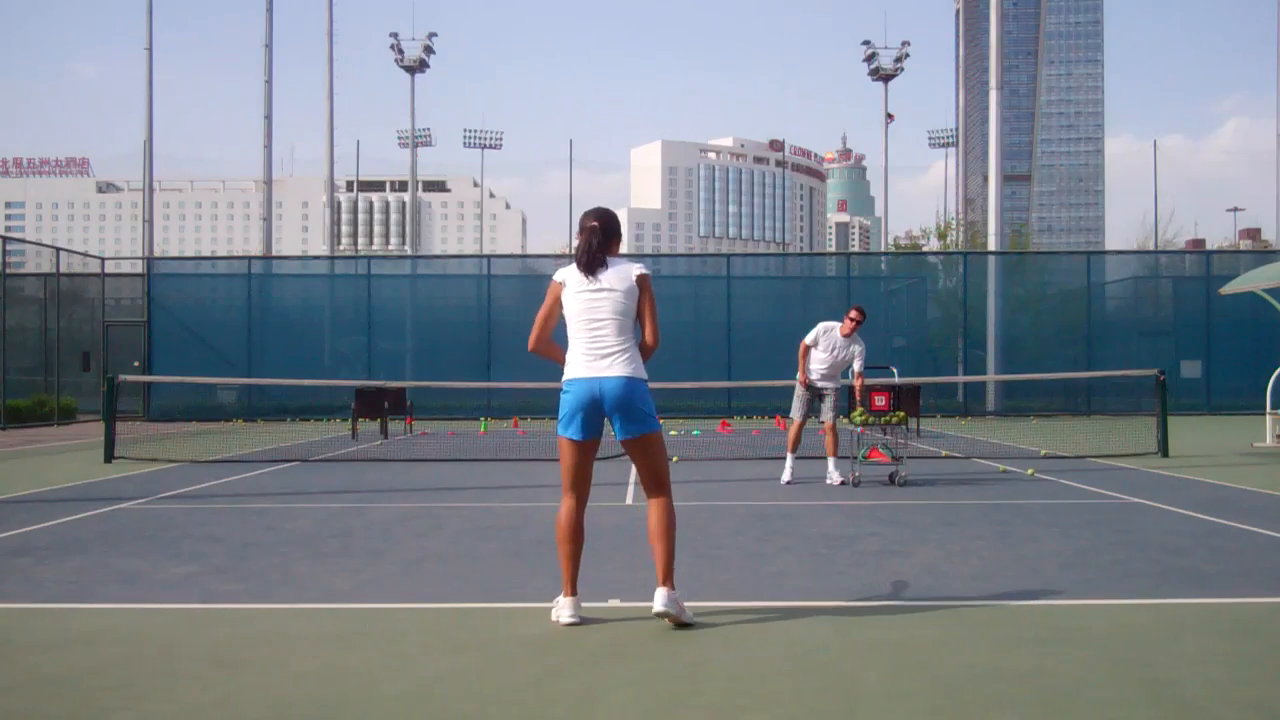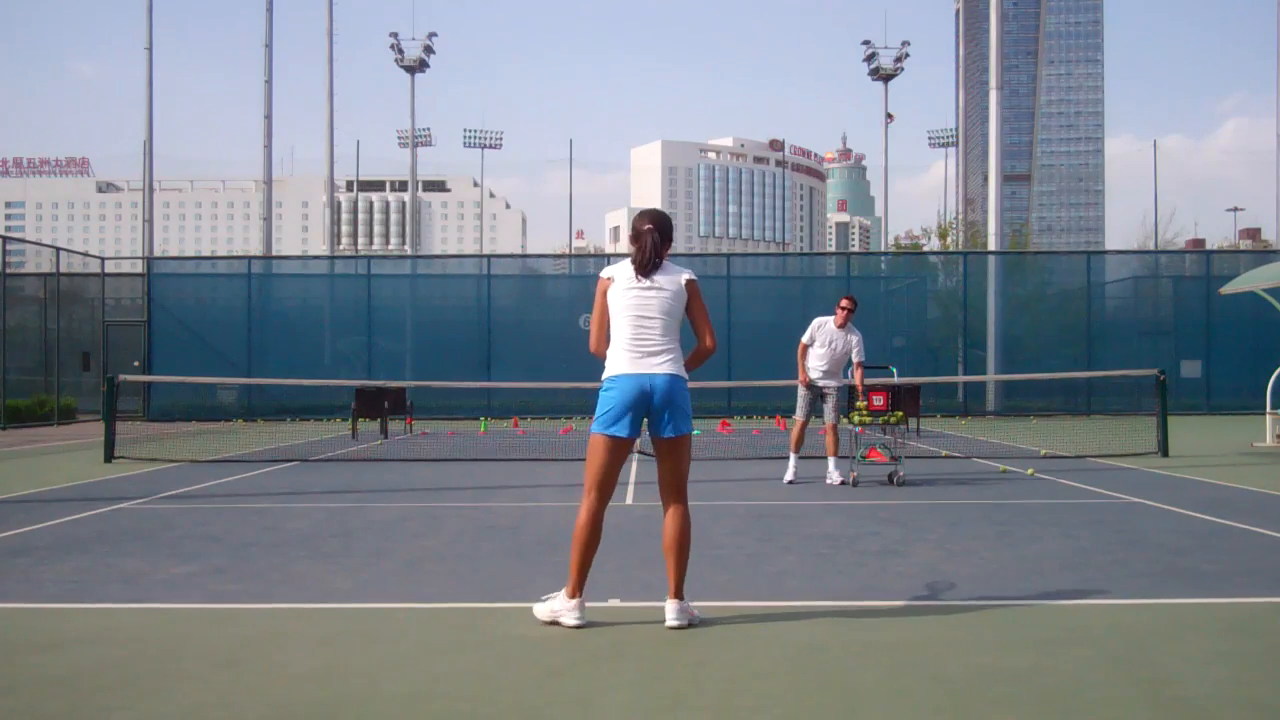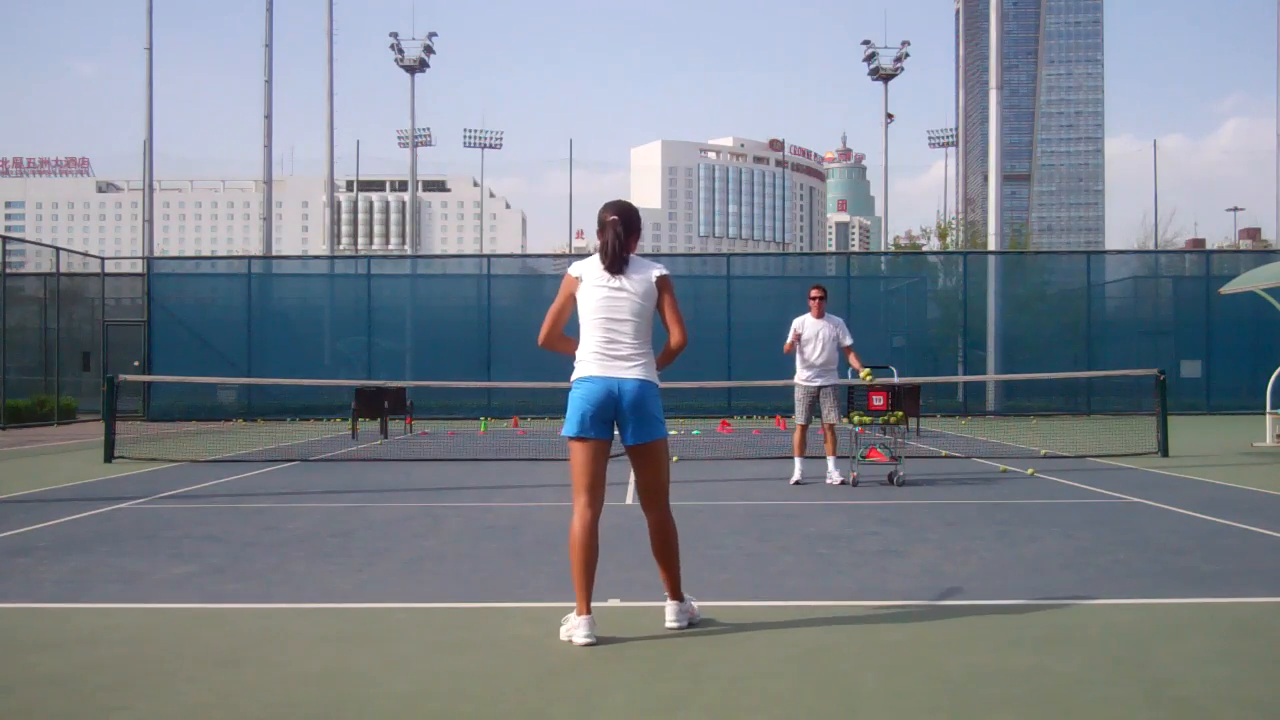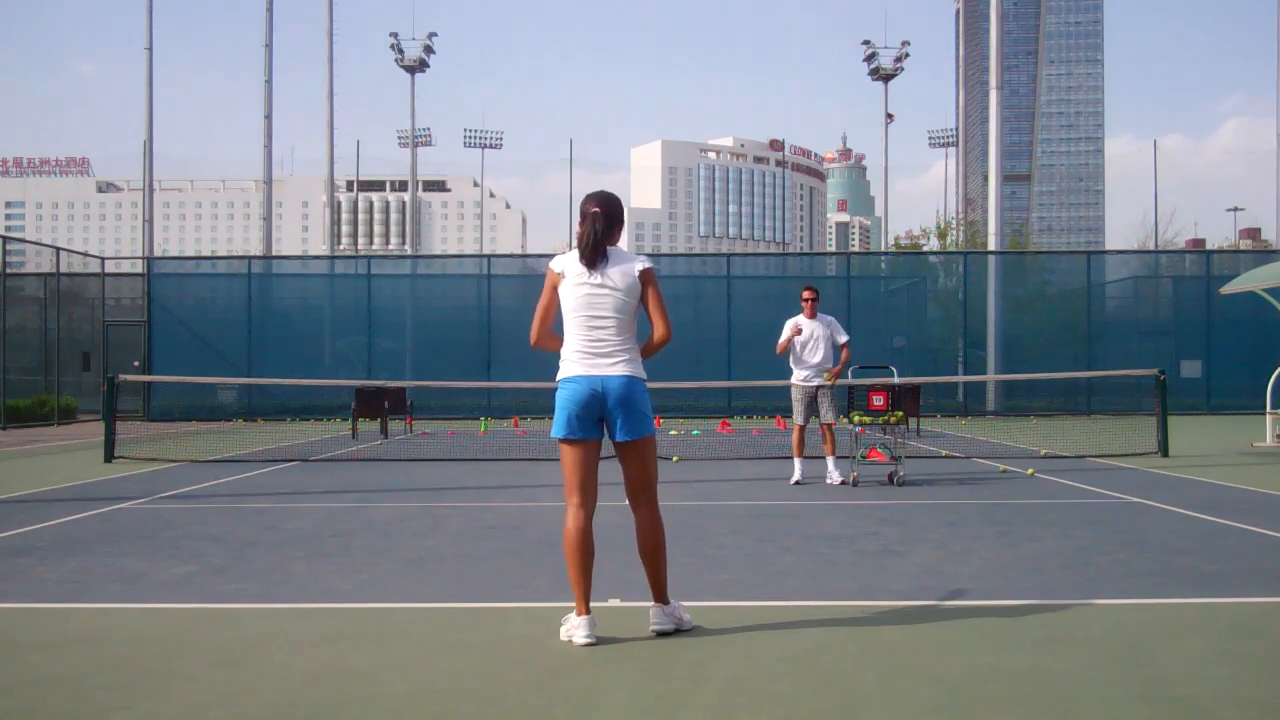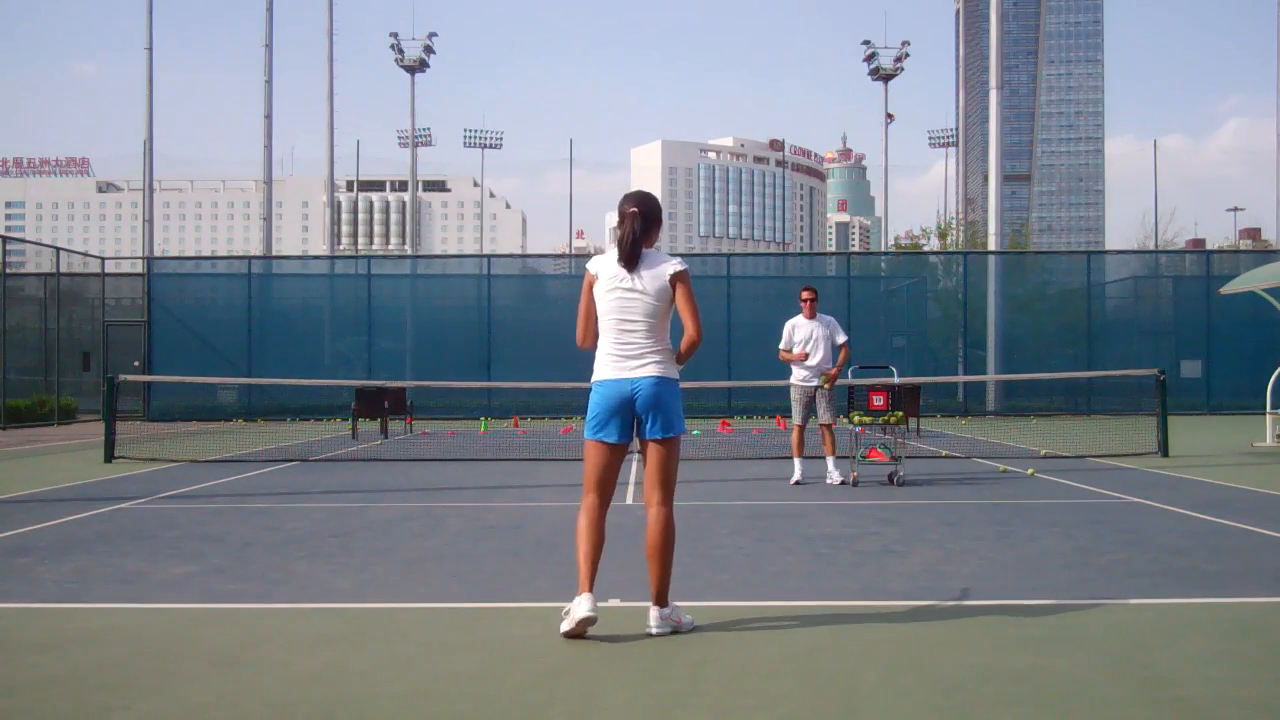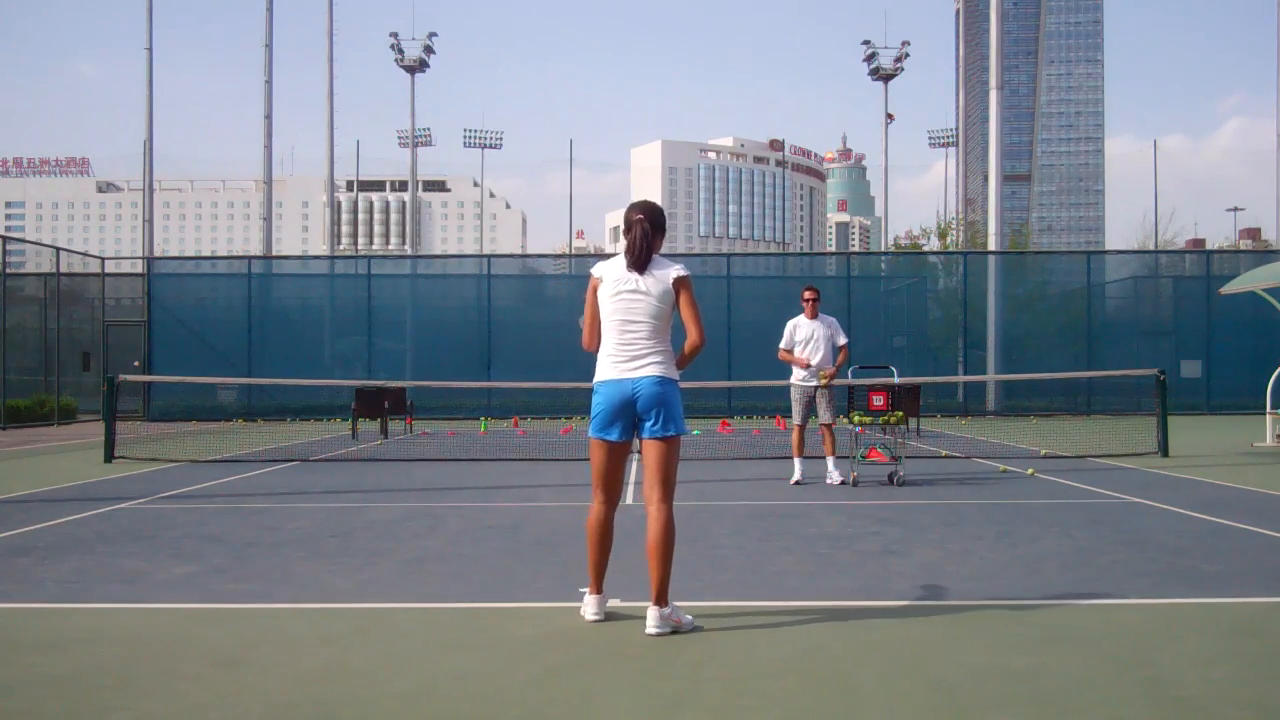
dt=0.5s
person 1, frame 1
left shoulder: (563, 278)
right shoulder: (636, 273)
left elbow: (536, 343)
right elbow: (651, 339)
left hip: (577, 387)
right hip: (626, 386)
left knee: (572, 498)
right knee: (658, 492)
left ankle: (568, 599)
right ankle: (665, 591)
person 1, frame 2
left shoulder: (611, 275)
right shoulder: (684, 278)
left elbow: (597, 344)
right elbow: (708, 343)
left hip: (621, 385)
right hip: (670, 386)
left knee: (595, 497)
right knee: (675, 500)
left ankle: (572, 599)
right ankle: (676, 603)
person 1, frame 3
left shoulder: (579, 271)
right shoulder: (656, 274)
left elbow: (547, 338)
right elbow: (679, 339)
left hip: (589, 387)
right hip: (640, 389)
left knee: (585, 506)
right knee: (657, 506)
left ankle: (582, 616)
right ankle: (676, 603)
person 1, frame 4
left shoulder: (561, 266)
right shoulder: (639, 267)
left elbow: (538, 337)
right elbow: (662, 333)
left hip: (575, 385)
right hip: (626, 385)
left knee: (579, 506)
right knee: (645, 505)
left ankle: (582, 617)
right ankle: (661, 606)
person 1, frame 5
left shoulder: (597, 267)
right shoulder: (672, 268)
left elbow: (584, 339)
right elbow: (694, 333)
right wrist: (673, 361)
left hip: (608, 385)
right hip: (657, 385)
left knee: (594, 499)
right knee: (658, 502)
left ankle: (585, 596)
right ankle: (660, 610)
person 1, frame 6
left shoulder: (601, 272)
right shoulder: (675, 274)
left elbow: (589, 341)
right elbow: (696, 338)
left hip: (610, 386)
right hip: (657, 386)
left knee: (603, 500)
right knee: (659, 502)
left ankle: (595, 596)
right ankle: (660, 607)
person 2, frame 1
left shoulder: (858, 346)
right shoulder: (824, 328)
left elbow: (858, 376)
right elbow: (804, 345)
left wrist: (859, 403)
right wrist: (802, 372)
left hip: (830, 385)
right hip: (807, 380)
left knee: (830, 426)
right knee: (798, 422)
left ankle: (832, 471)
right ankle: (789, 467)
person 2, frame 2
left shoulder: (855, 337)
right shoulder: (818, 324)
left elbow: (858, 366)
right elbow: (802, 347)
left wrist: (860, 391)
right wrist: (801, 372)
left hip: (832, 383)
right hip: (809, 380)
left knee: (831, 426)
right knee: (800, 422)
left ankle: (832, 471)
right ankle: (792, 467)
person 2, frame 3
left shoulder: (837, 323)
right shoulder: (799, 323)
left elbow: (848, 351)
right elbow: (787, 349)
left wrist: (860, 368)
right wrist: (792, 343)
left hip: (829, 382)
right hip: (804, 381)
left knee: (829, 426)
right knee: (801, 425)
left ankle: (832, 471)
right ankle: (798, 470)
person 2, frame 4
left shoulder: (830, 322)
right shoulder: (792, 323)
left elbow: (845, 347)
right elbow: (779, 351)
left wrist: (840, 366)
right wrist: (791, 336)
left hip: (825, 381)
right hip: (801, 381)
left knee: (827, 426)
right knee: (799, 426)
left ankle: (832, 470)
right ankle: (798, 471)
person 2, frame 5
left shoulder: (829, 322)
right shoulder: (791, 325)
left elbow: (844, 348)
right elbow: (781, 354)
left wrist: (837, 368)
right wrist: (795, 357)
left hip: (824, 382)
right hip: (799, 382)
left knee: (826, 426)
right knee: (798, 426)
left ankle: (832, 470)
right ankle: (798, 471)
person 2, frame 6
left shoulder: (831, 323)
right shoulder: (793, 324)
left elbow: (844, 350)
right elbow: (781, 354)
left wrist: (835, 368)
right wrist: (797, 361)
left hip: (824, 382)
right hip: (800, 382)
left knee: (827, 425)
right knee: (798, 425)
left ankle: (832, 470)
right ankle: (797, 471)
